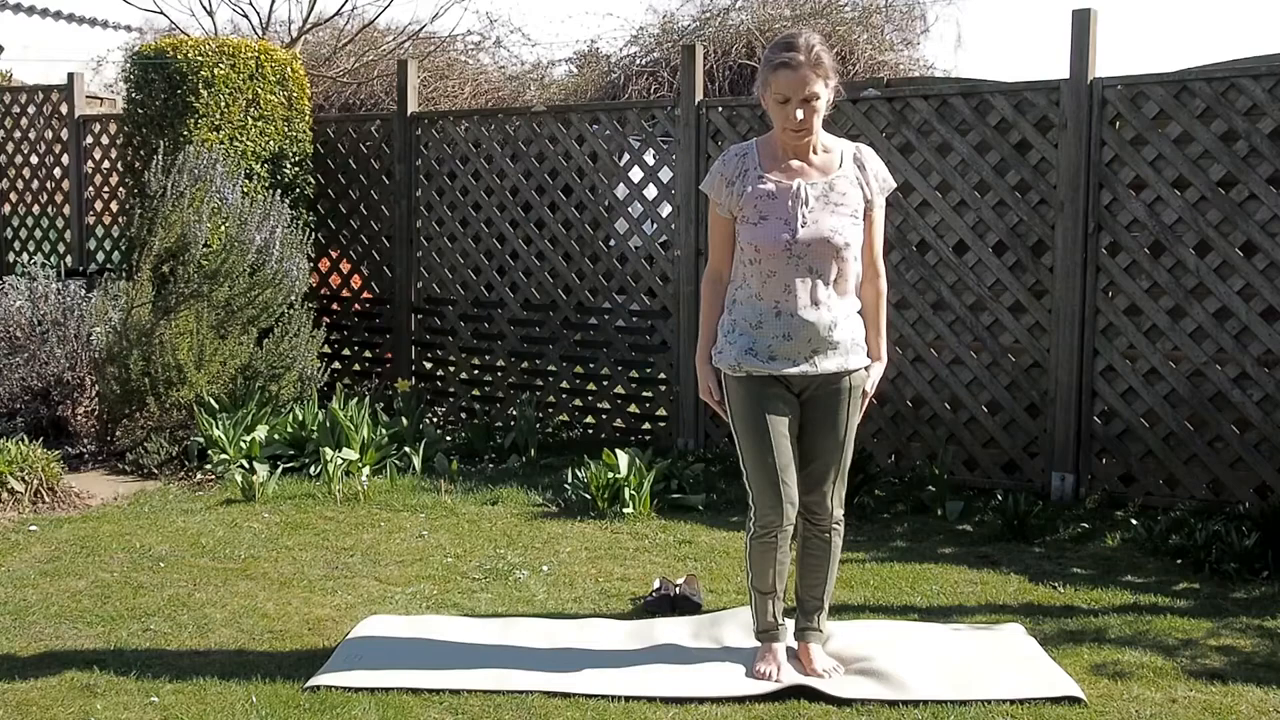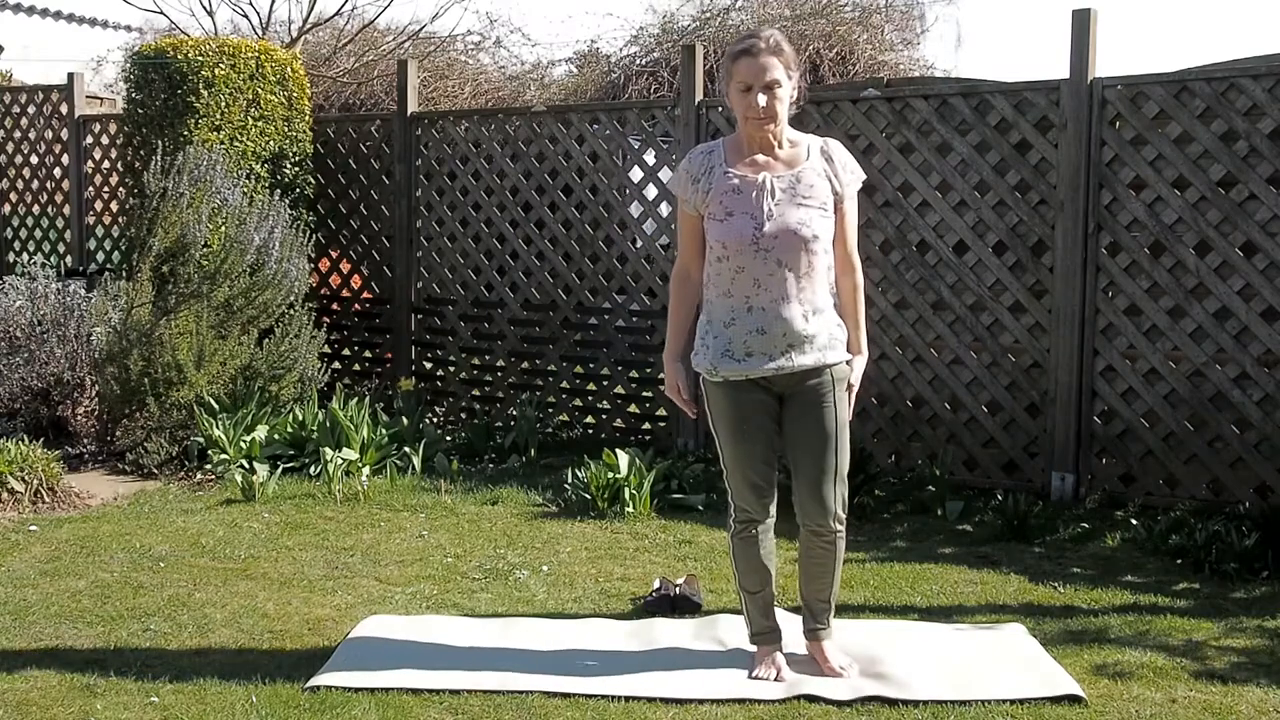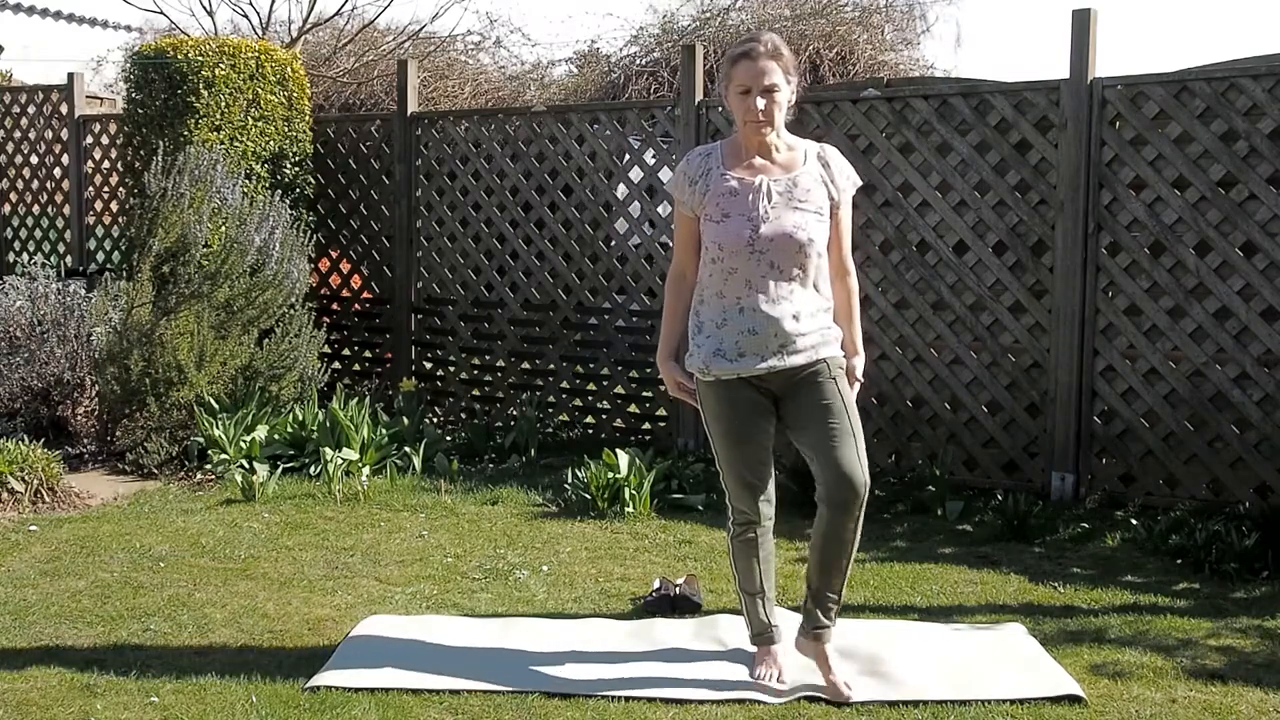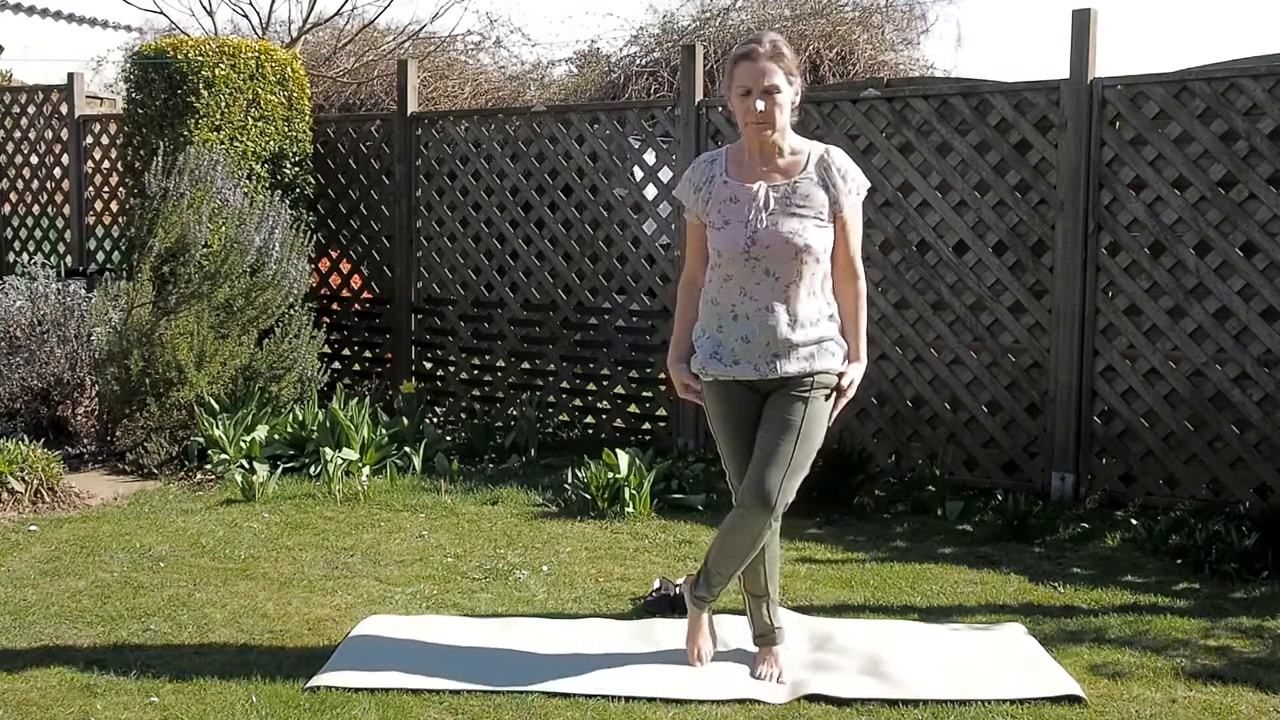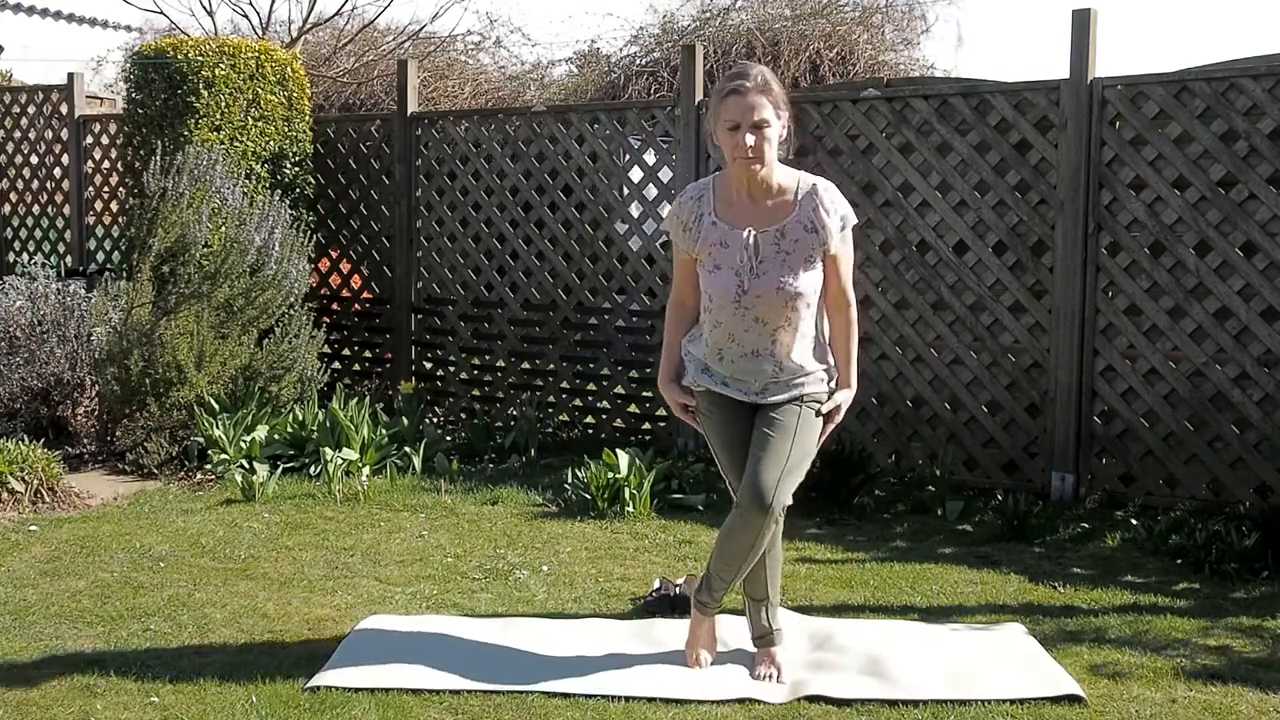
dt=1s
person 1, frame 1
left shoulder: (860, 168)
right shoulder: (736, 170)
left elbow: (872, 273)
right elbow: (717, 272)
left wrist: (877, 355)
right wrist: (704, 358)
left hip: (836, 365)
right hip: (755, 366)
left knee: (823, 510)
right knee: (775, 511)
left ankle: (811, 635)
right ankle: (769, 636)
person 1, frame 2
left shoulder: (829, 161)
right shoulder: (702, 169)
left elbow: (847, 266)
right elbow: (687, 271)
left wrist: (858, 349)
right wrist: (674, 356)
left hip: (817, 363)
right hip: (732, 368)
left knee: (825, 510)
right knee: (751, 510)
left ankle: (819, 630)
right ankle: (765, 640)
person 1, frame 3
left shoulder: (825, 167)
right shoulder: (699, 172)
left elbow: (841, 269)
right elbow: (683, 272)
left wrist: (854, 348)
right wrist: (667, 354)
left hip: (810, 359)
right hip: (725, 367)
left knee: (848, 482)
right knee: (749, 508)
left ankle: (816, 629)
right ankle: (765, 638)
person 1, frame 4
left shoulder: (831, 171)
right shoulder: (706, 176)
left elbow: (850, 274)
right elbow: (694, 275)
left wrist: (857, 355)
right wrist: (678, 354)
left hip: (808, 366)
right hip: (726, 367)
left knee: (766, 500)
right knee: (755, 502)
left ankle: (700, 591)
right ankle: (768, 636)
person 1, frame 5
left shoulder: (821, 204)
right shoulder: (694, 206)
left elbow: (841, 302)
right elbow: (683, 300)
left wrist: (847, 383)
right wrist: (668, 375)
left hip: (798, 387)
right hip: (717, 383)
left knee: (764, 500)
right knee: (758, 505)
left ankle: (704, 601)
right ankle: (767, 636)
